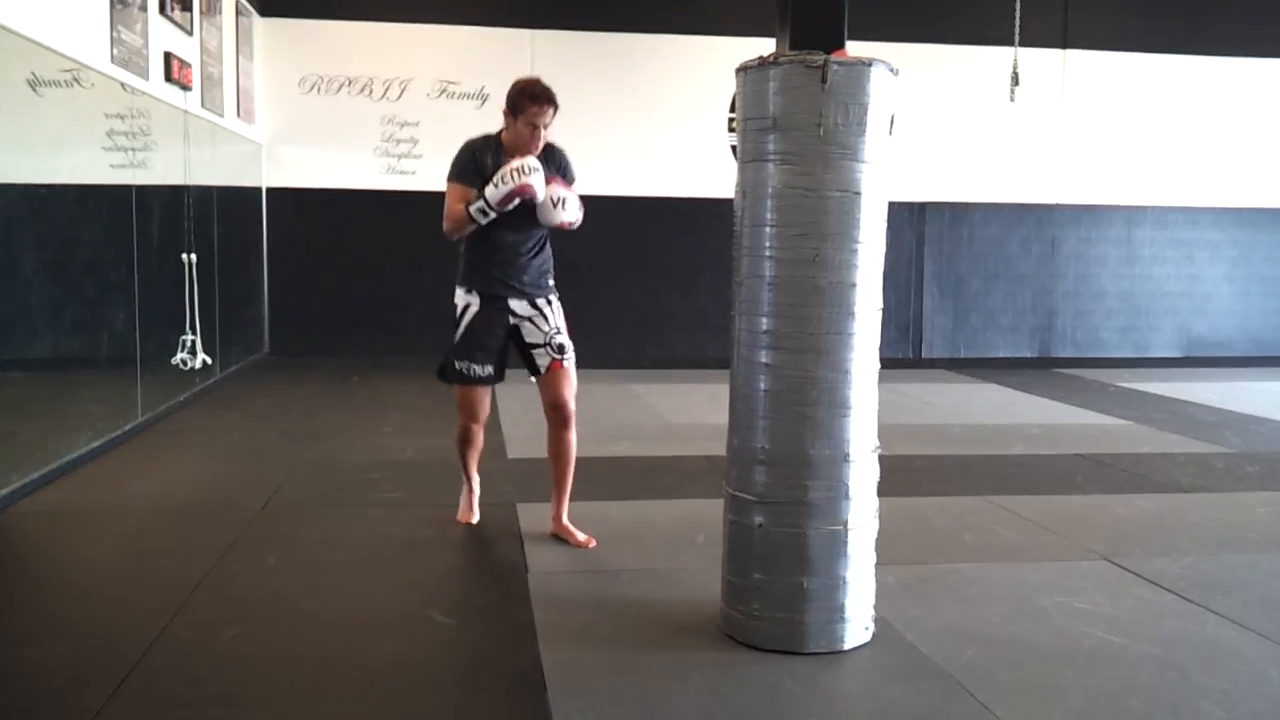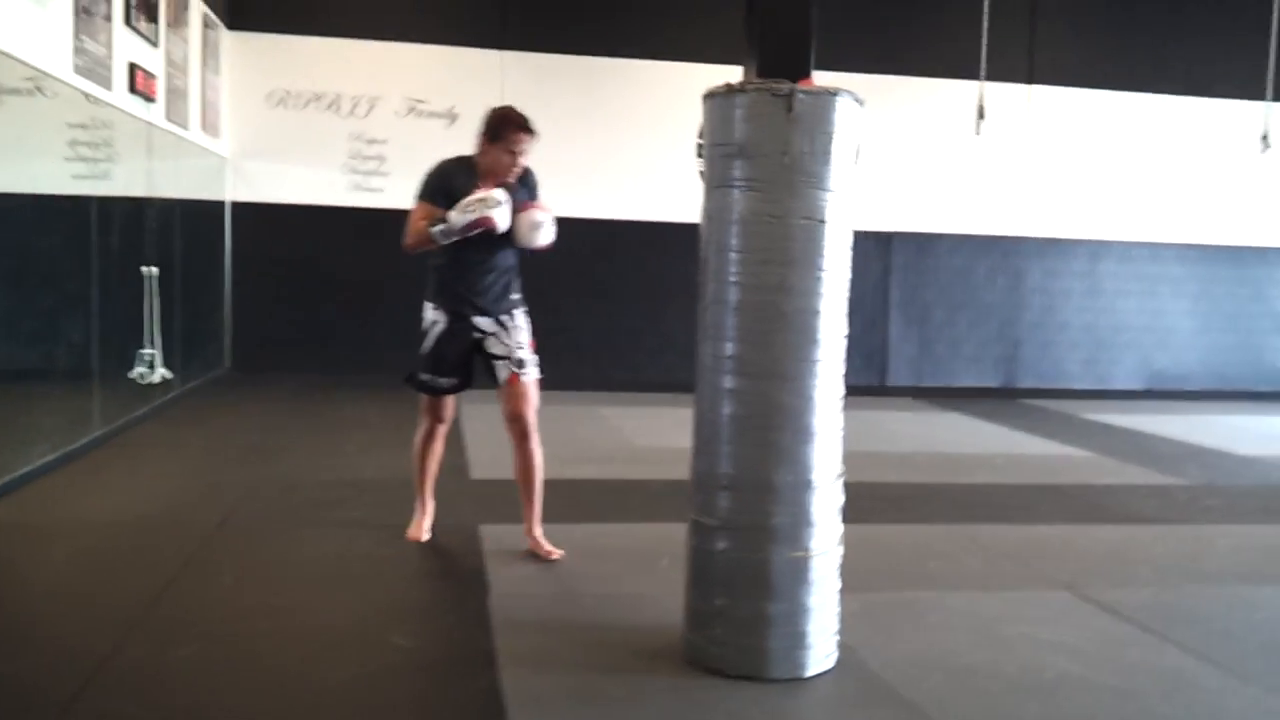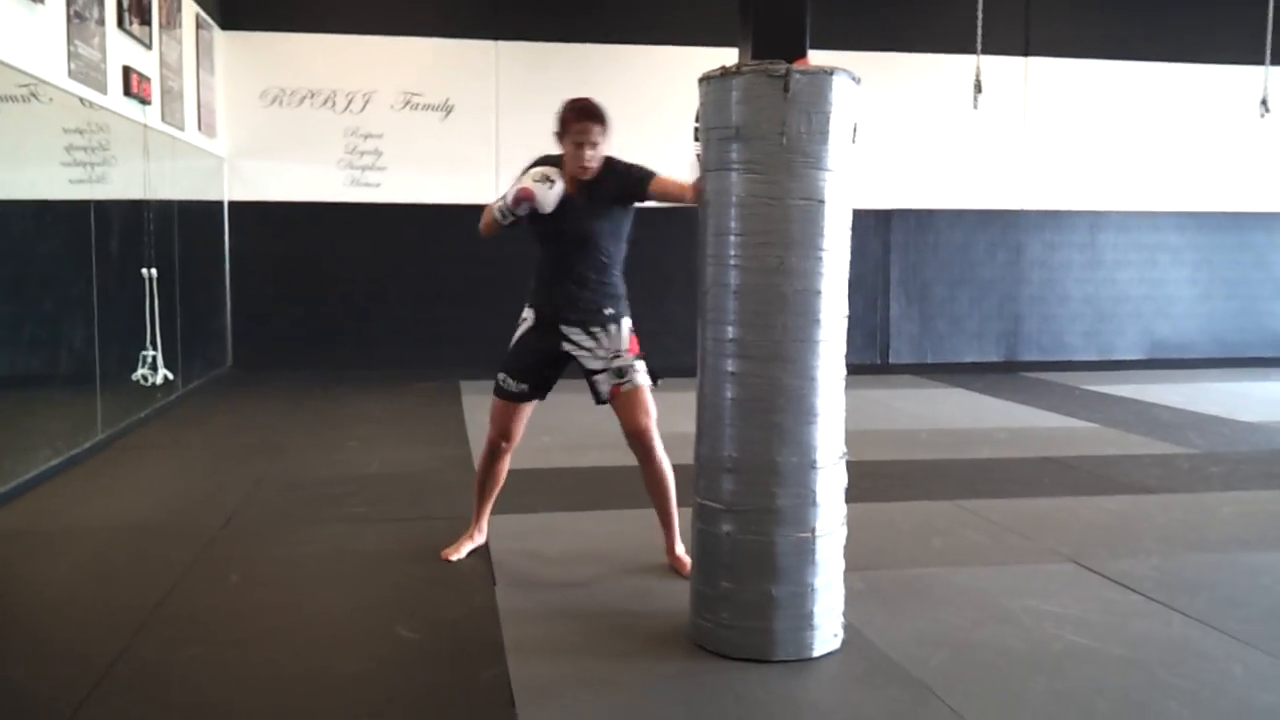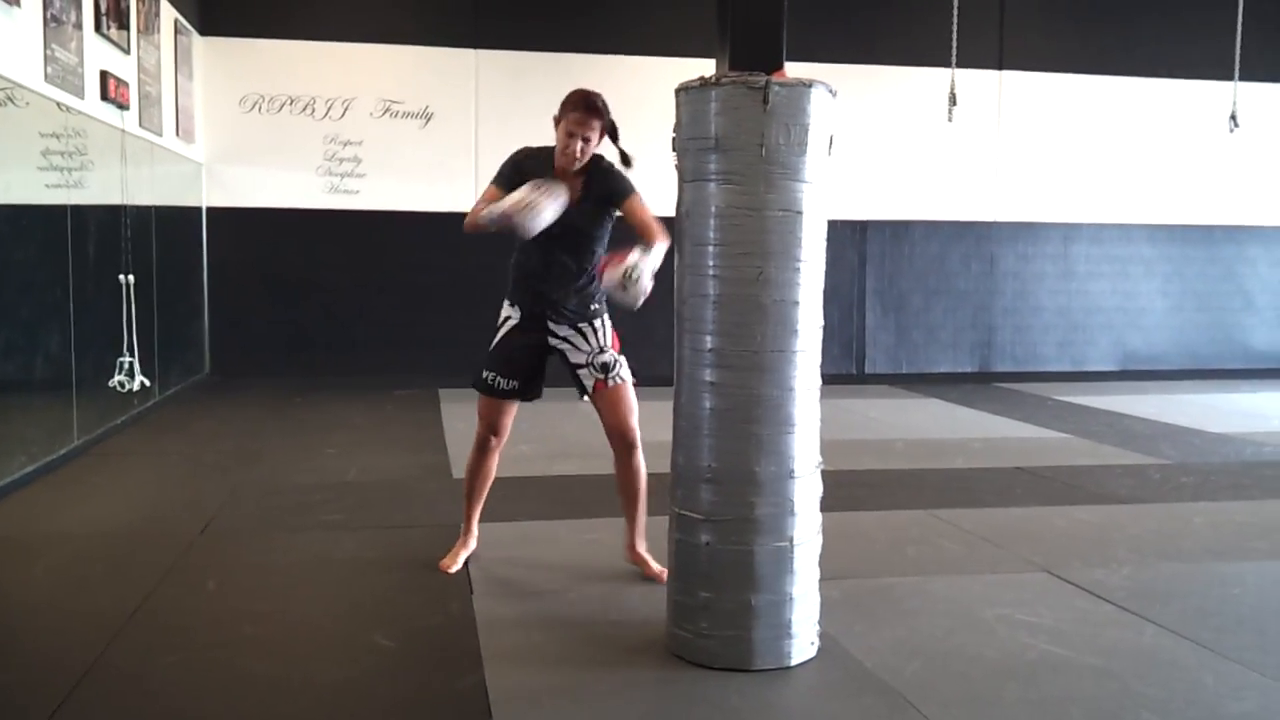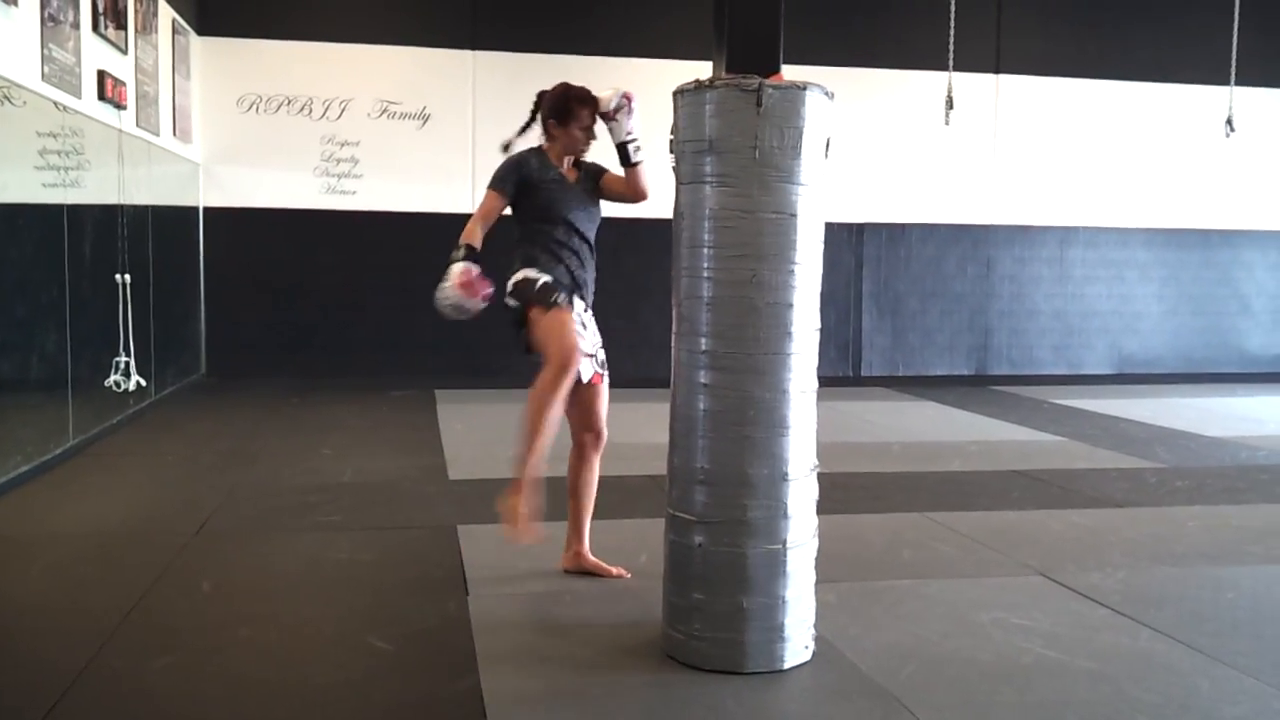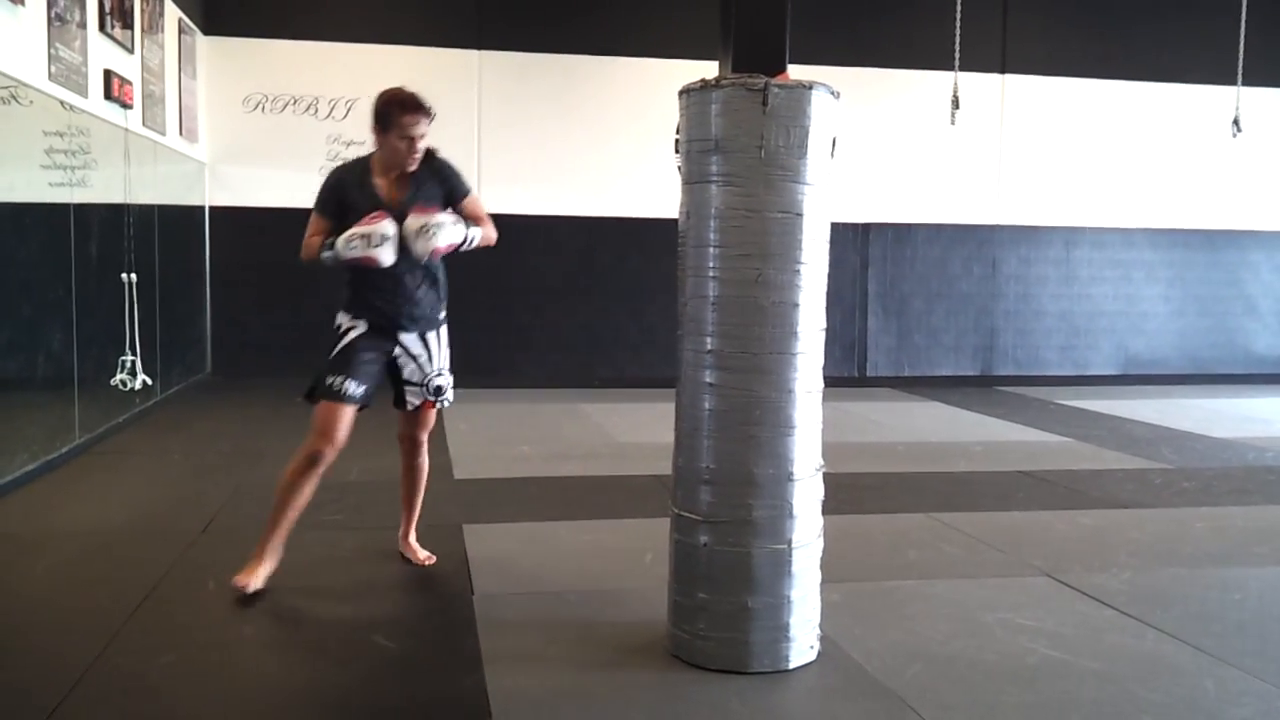
dt=0.7s
person 1, frame 1
left shoulder: (555, 159)
right shoulder: (476, 154)
left elbow: (572, 217)
right elbow: (451, 226)
left wrist: (568, 213)
right wrist: (497, 196)
left hip: (536, 294)
right hip: (481, 296)
left knee: (563, 407)
right knee: (471, 417)
left ankle: (560, 518)
right ankle: (471, 486)
person 1, frame 2
left shoulder: (524, 181)
right shoulder: (447, 174)
right elbow: (412, 240)
right wrist: (459, 223)
left hip: (504, 310)
right hip: (449, 310)
left knee: (524, 420)
right knee: (436, 418)
left ankle: (534, 531)
right ankle: (425, 507)
person 1, frame 3
left shoulder: (621, 175)
right shoulder: (539, 170)
left elbow: (688, 195)
right elbow: (485, 230)
right wrist: (512, 203)
left hip: (603, 320)
right hip: (544, 318)
left knee: (645, 434)
right knee: (501, 434)
left ankle: (675, 545)
right ankle: (477, 530)
person 1, frame 4
left shoulder: (610, 181)
right shoulder: (526, 161)
left elbow: (656, 235)
right elbow: (474, 220)
right wrist: (504, 210)
left hip: (584, 321)
right hip: (525, 314)
left knee: (627, 435)
right knee: (490, 432)
left ankle: (637, 545)
right ankle: (468, 537)
person 1, frame 5
left shoulder: (587, 172)
right shoulder: (524, 165)
left elbow: (639, 193)
right elbow: (481, 220)
left wrist: (624, 133)
right wrist: (464, 261)
left hip: (577, 305)
right hip: (540, 283)
left knee: (593, 433)
right knee: (564, 357)
left ankle: (577, 551)
right ankle: (521, 488)
person 1, frame 6
left shoulder: (439, 173)
right shoulder: (344, 180)
left elbow: (488, 230)
right elbow: (309, 249)
left wrist: (455, 235)
right wrist: (343, 247)
left hip: (423, 328)
right hip: (363, 326)
left knee: (414, 441)
right knee: (321, 446)
left ankle: (408, 533)
right ankle: (265, 555)
